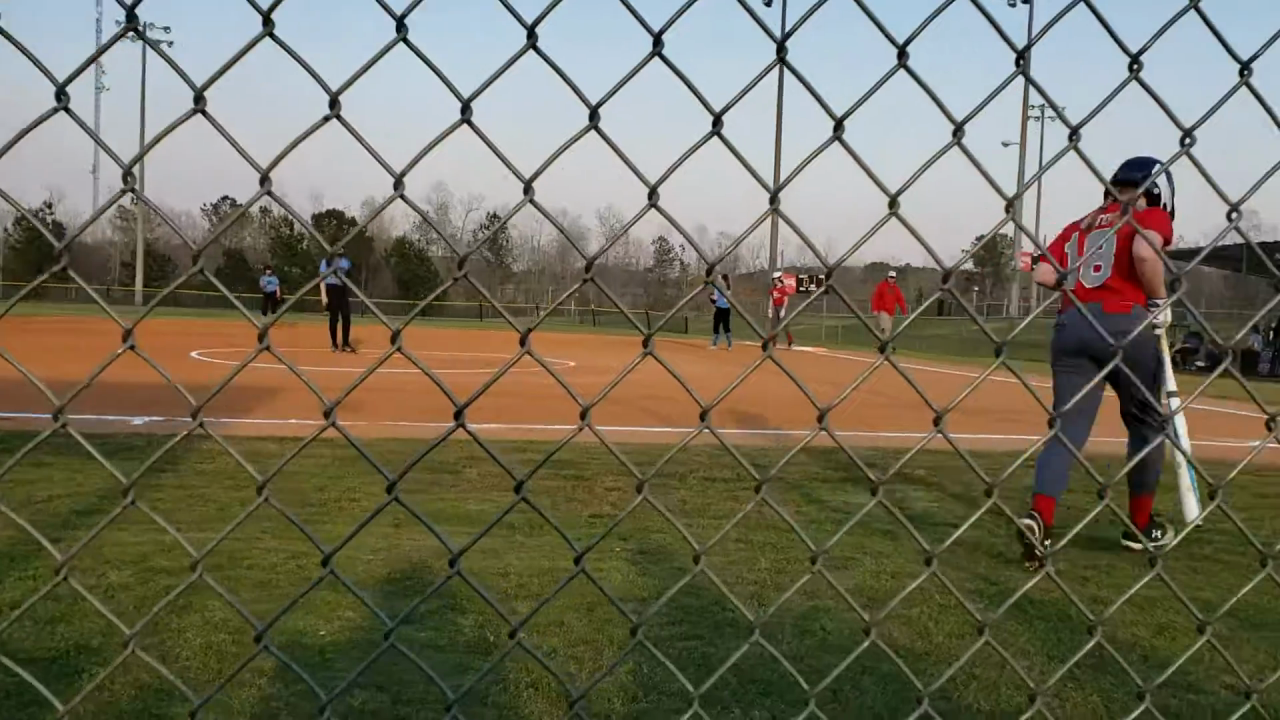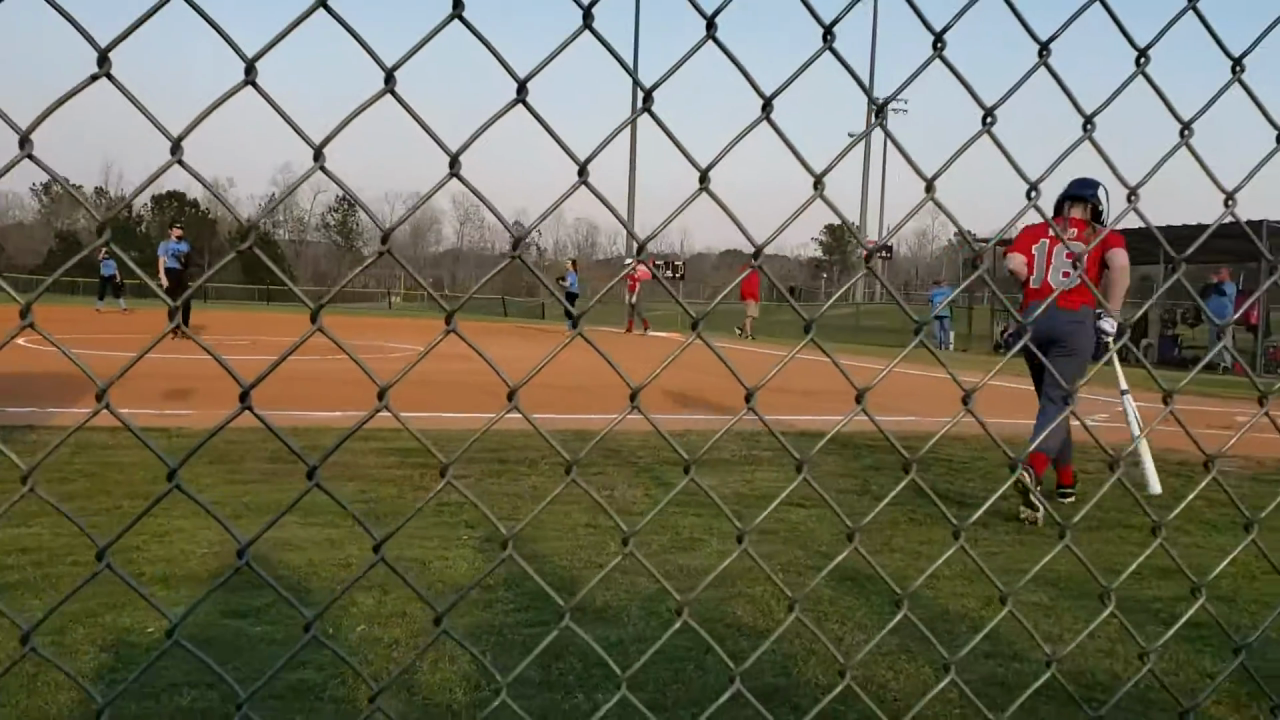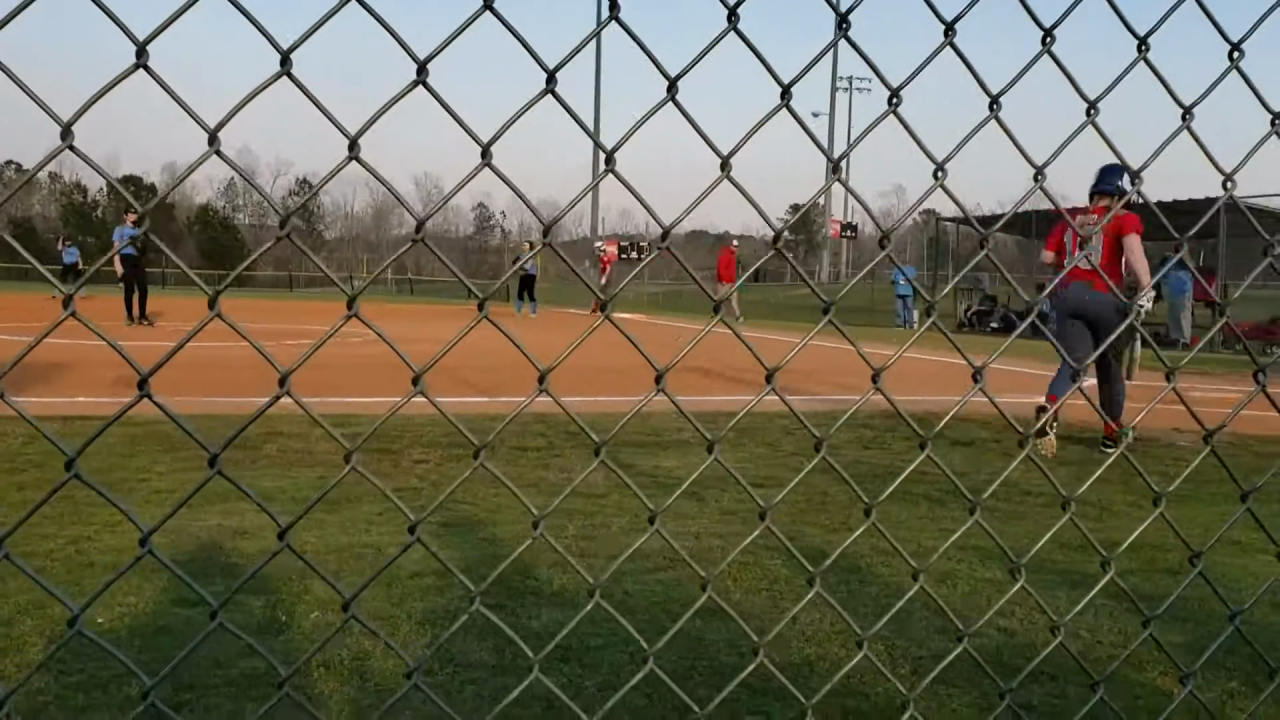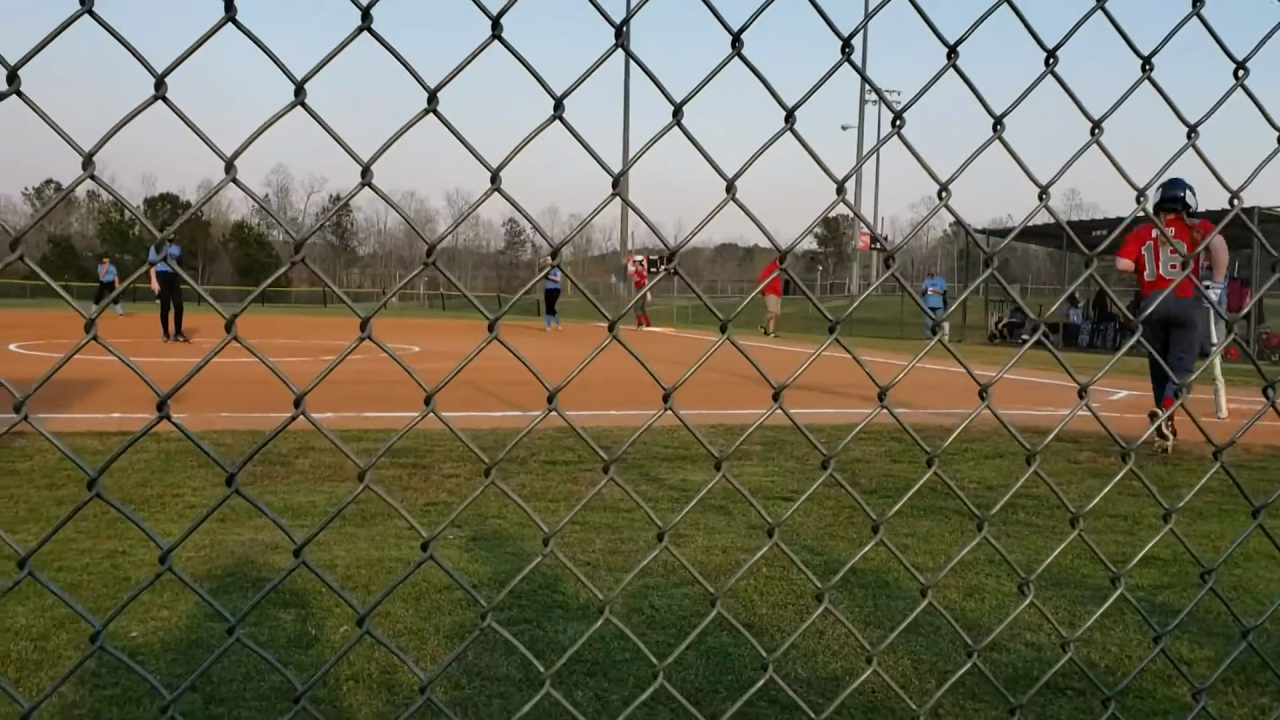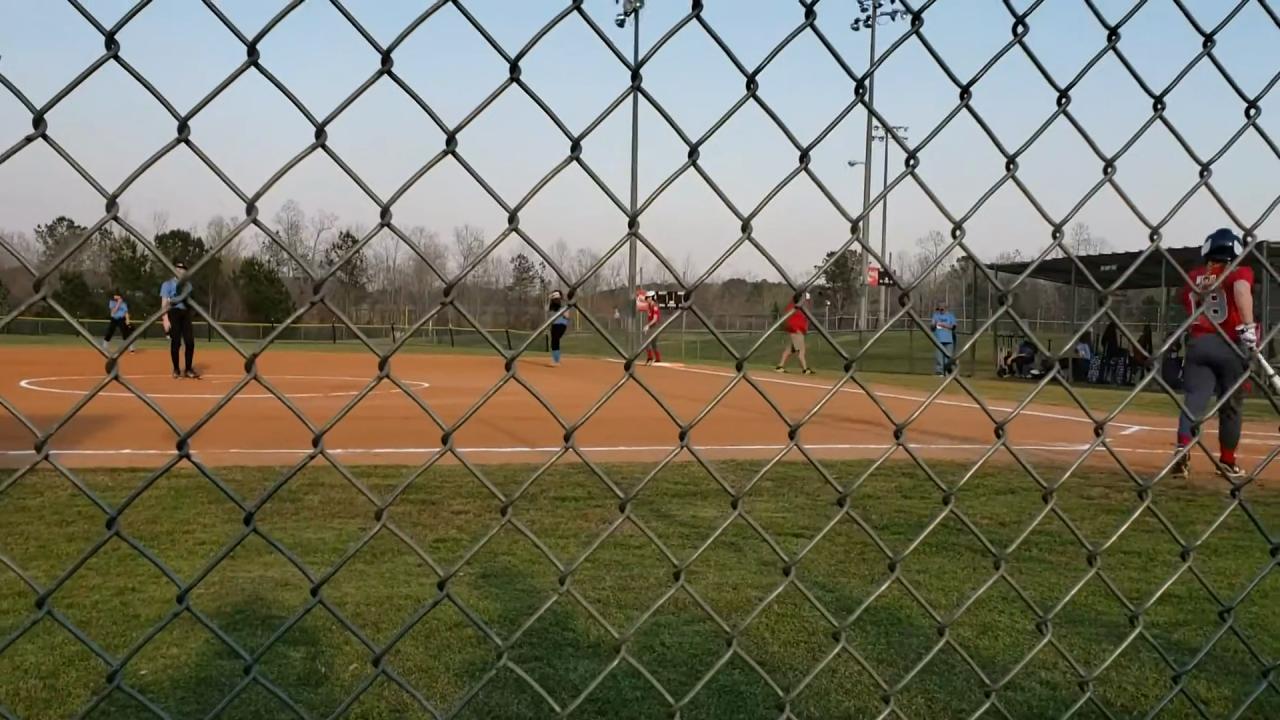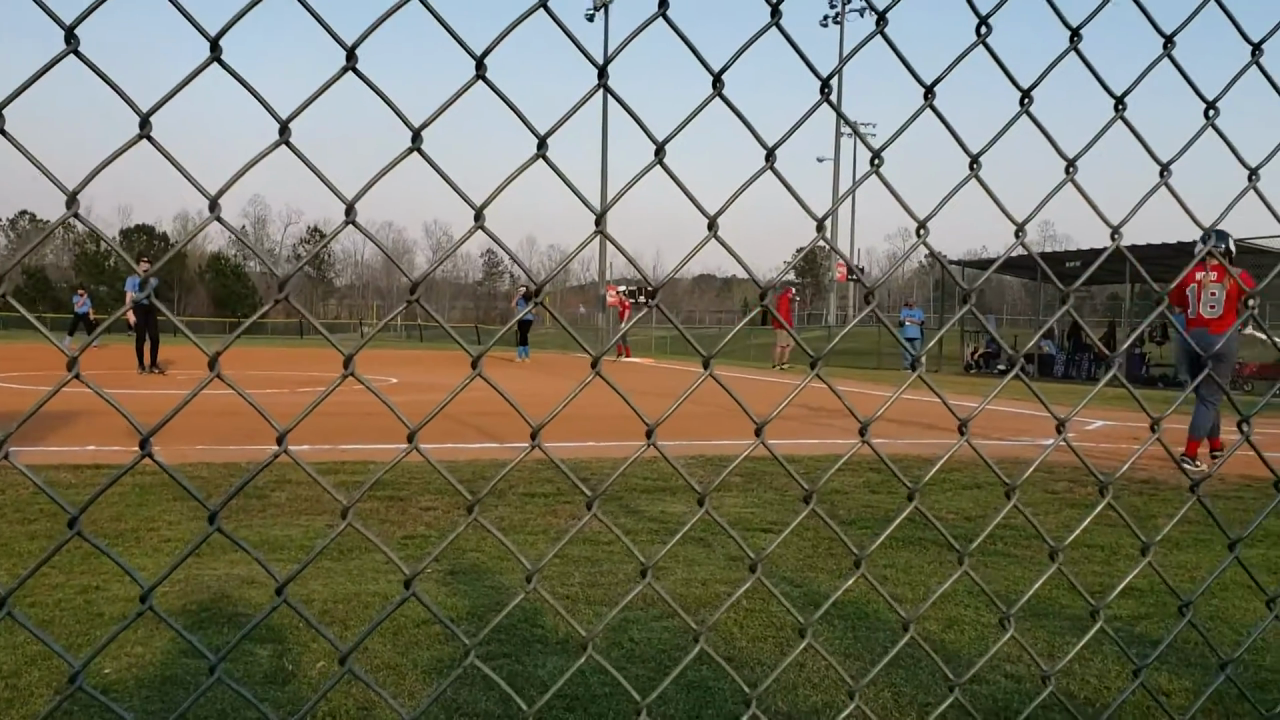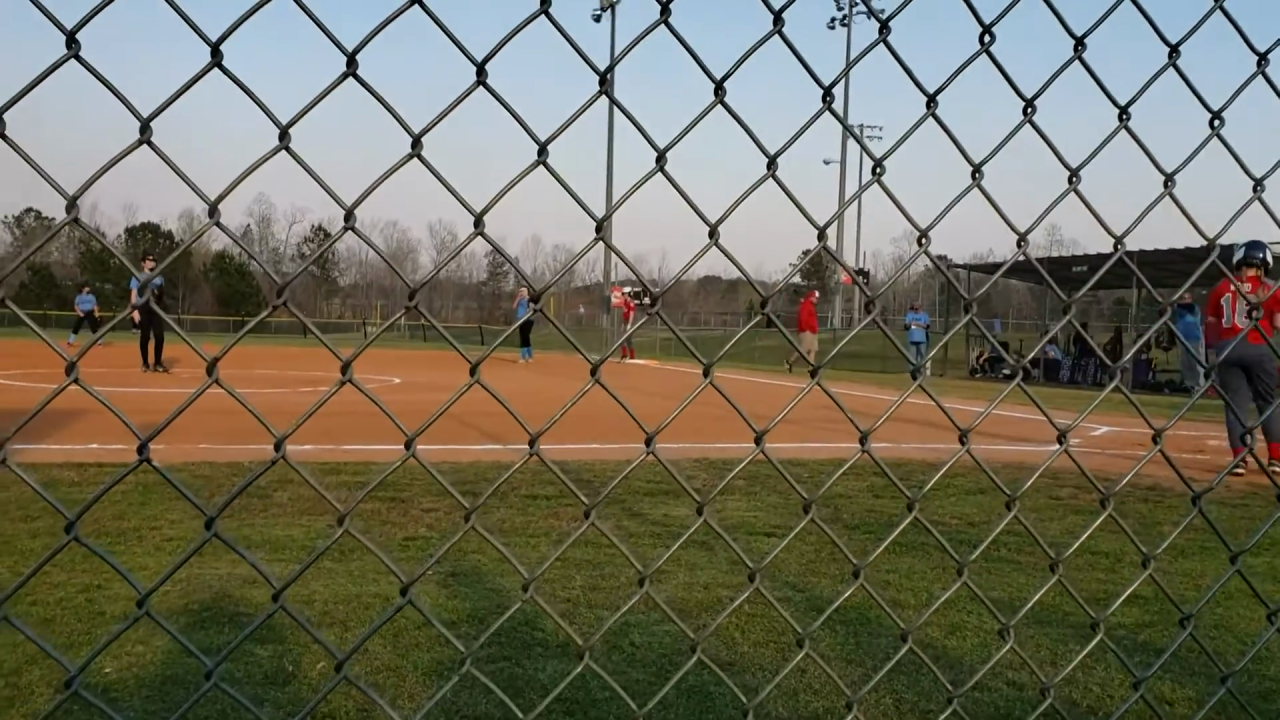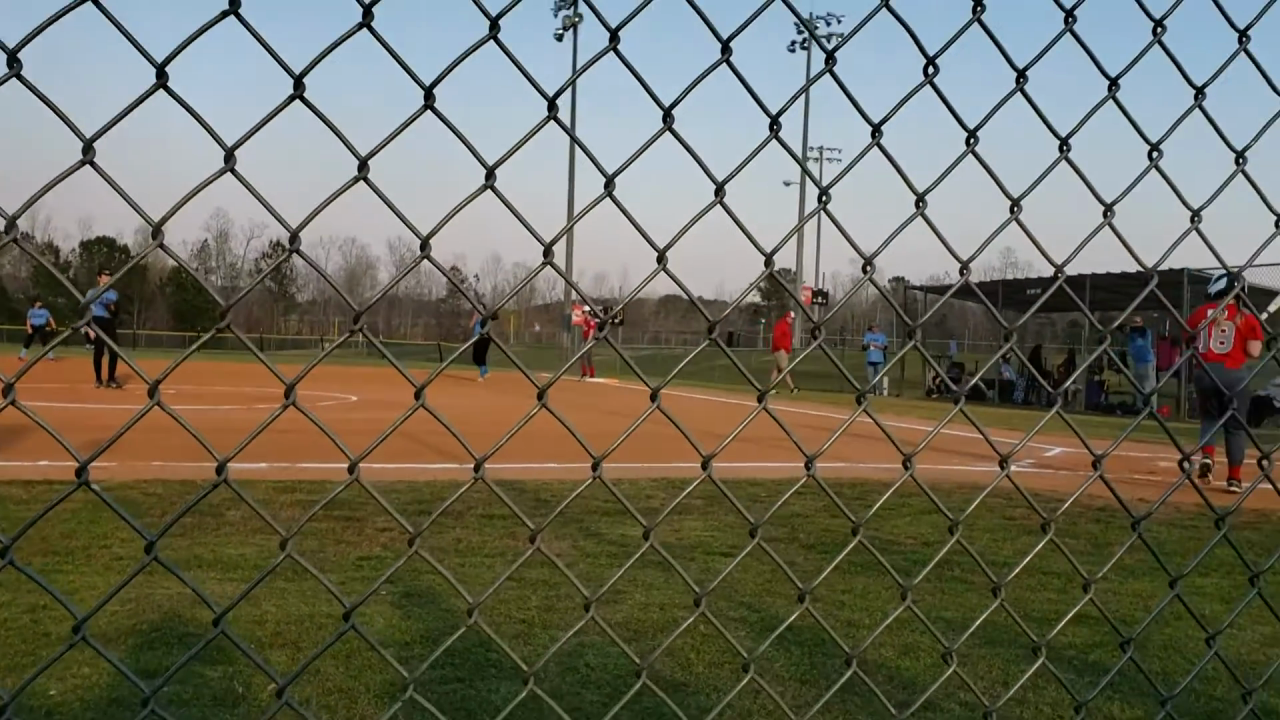
dt=0.4s
person 1, frame 1
left shoulder: (1080, 225)
right shoulder: (1152, 217)
left elbow: (1042, 275)
right elbow: (1145, 251)
right wrist: (1159, 302)
left hip: (1070, 327)
right hip: (1125, 328)
left knee: (1069, 428)
right knee: (1149, 425)
left ankle: (1039, 517)
right ankle: (1143, 526)
person 1, frame 2
left shoulder: (1034, 232)
right shoulder: (1104, 236)
left elbow: (1013, 264)
right elbow: (1118, 267)
left wrist: (1036, 285)
right wrist: (1110, 314)
left hip: (1034, 323)
right hip: (1077, 324)
left knee: (1049, 401)
right knee: (1057, 407)
left ankle: (1066, 483)
right ankle: (1033, 467)
person 1, frame 3
left shoulder: (1071, 218)
right shoulder: (1124, 217)
left elbow: (1048, 255)
right elbow: (1134, 249)
right wrist: (1146, 291)
left hip: (1068, 296)
right hip: (1105, 298)
left knee: (1070, 368)
right knee: (1110, 368)
left ankle: (1048, 410)
right ankle: (1112, 433)
person 1, frame 4
left shoulder: (1141, 232)
right shoulder: (1198, 227)
left elbow: (1123, 265)
right elbow: (1219, 246)
right wrist: (1216, 282)
left hip: (1152, 305)
right hip: (1187, 304)
left knee: (1159, 368)
right knee: (1183, 370)
left ankle: (1163, 426)
right ankle: (1163, 412)
person 1, frame 5
left shoulder: (1193, 278)
right shoulder: (1238, 273)
right elbow: (1242, 292)
right wrist: (1248, 327)
left hip: (1198, 346)
right hip: (1232, 347)
left knee: (1193, 406)
right knee: (1231, 407)
left ankle: (1182, 449)
right ankle: (1227, 461)
person 1, frame 6
left shoulder: (1188, 276)
right shoulder: (1238, 276)
left elbow: (1175, 308)
right wrist: (1239, 319)
left hip: (1194, 339)
right hip: (1223, 341)
left knee: (1205, 395)
right knee: (1210, 400)
left ankle: (1215, 448)
right ankle: (1189, 454)
person 1, frame 7
left shoulder: (1223, 286)
left elbow: (1211, 320)
left hip: (1228, 349)
right hip: (1259, 350)
left knee: (1235, 405)
left ankle: (1238, 459)
person 1, frame 8
left shoulder: (1201, 312)
right shoulder: (1246, 316)
left elbow: (1188, 343)
right elbow: (1254, 352)
right wrist: (1238, 342)
left hip: (1204, 372)
right hip: (1234, 374)
left knee: (1210, 419)
right knee: (1235, 425)
left ankle: (1207, 457)
right ankle: (1234, 478)
